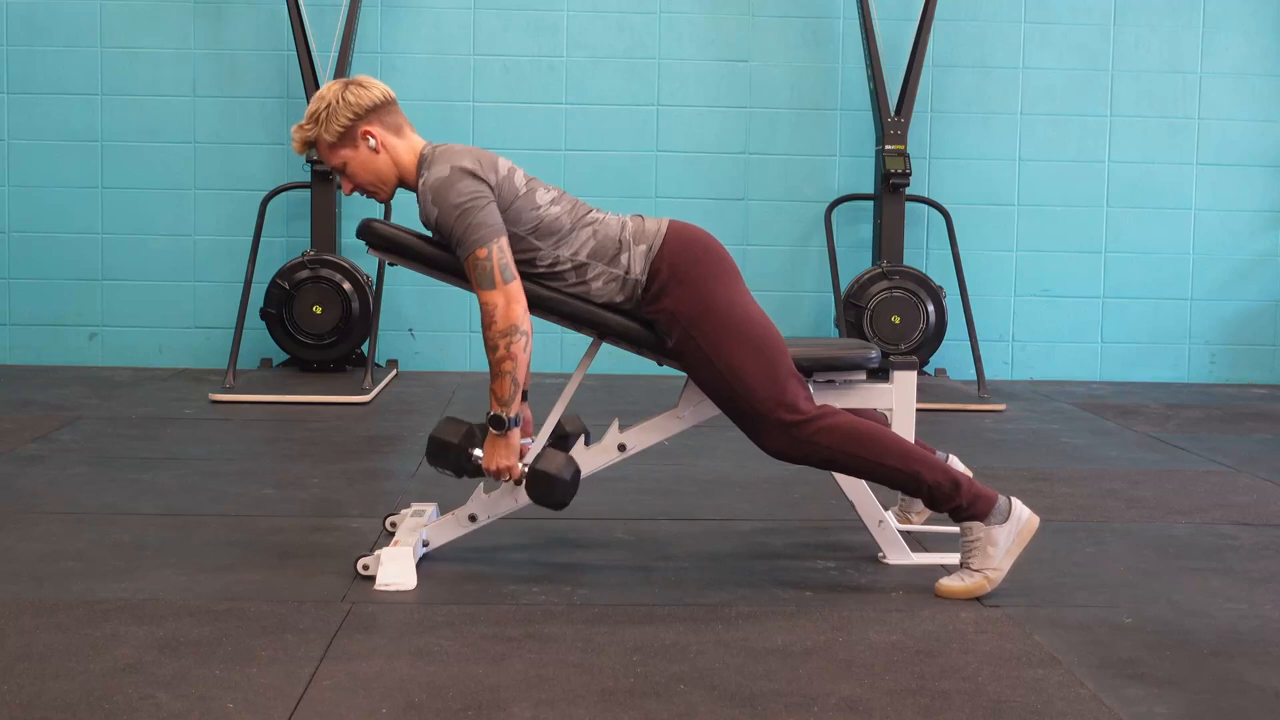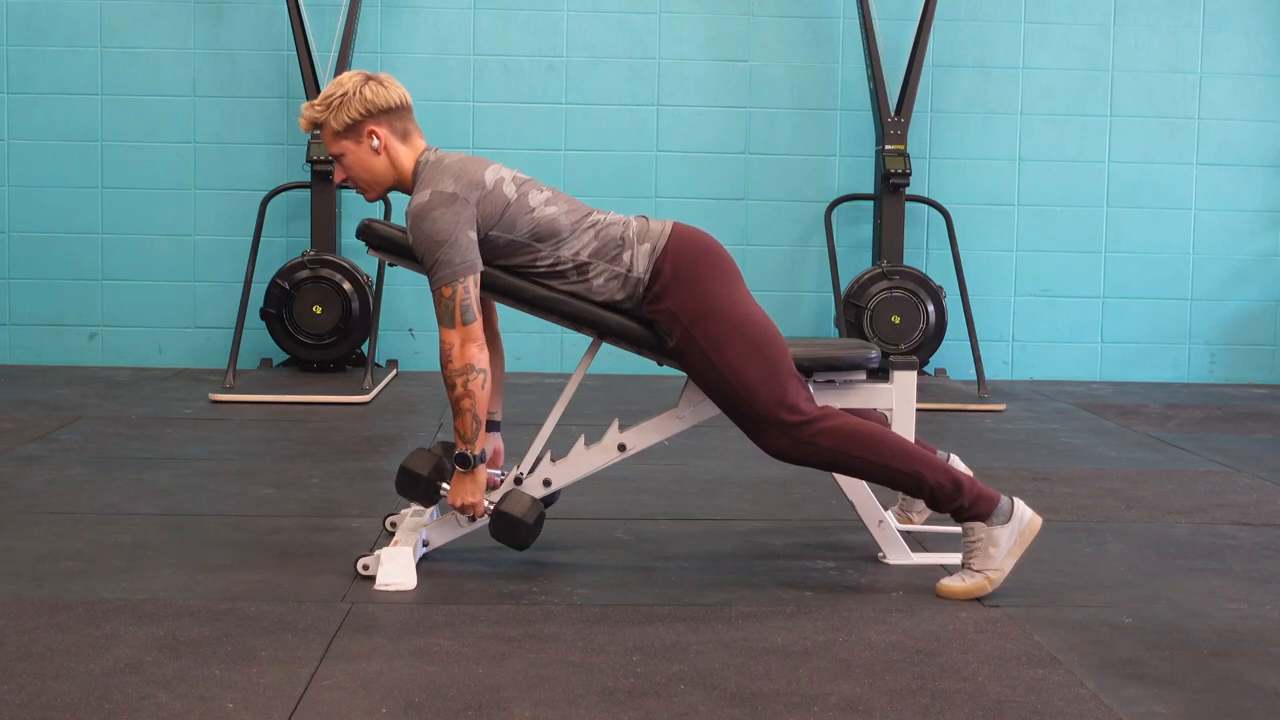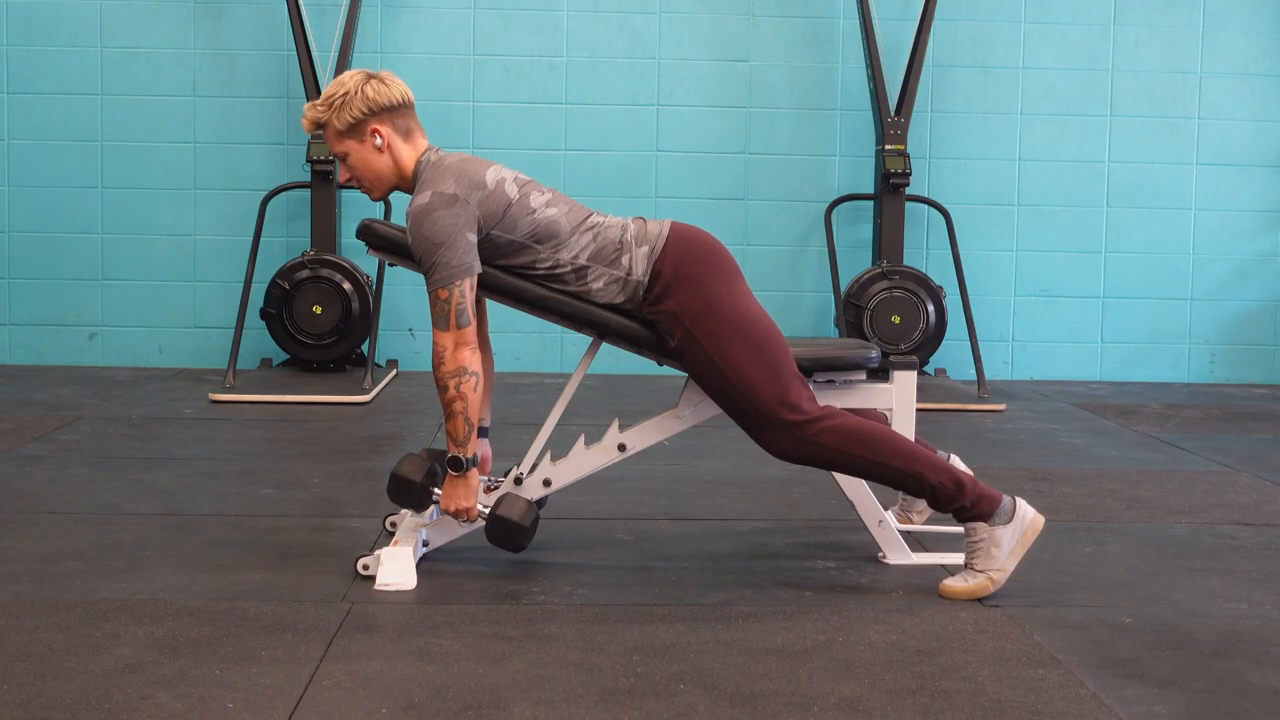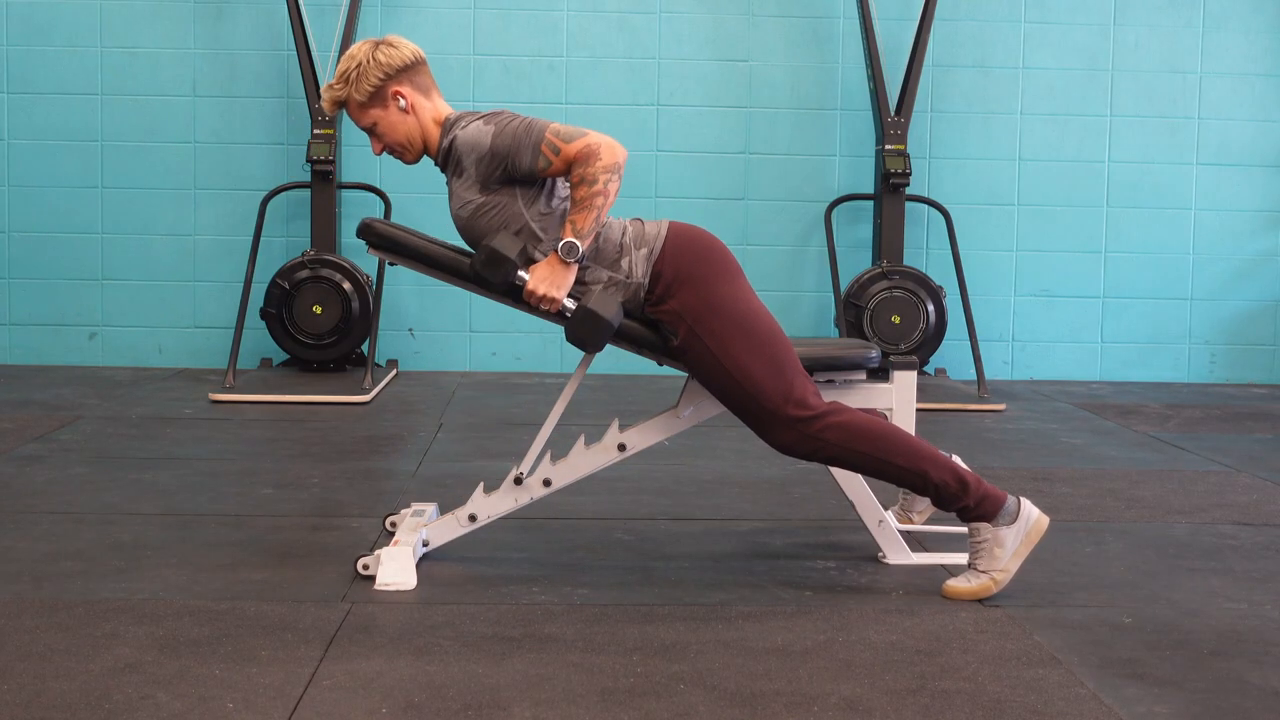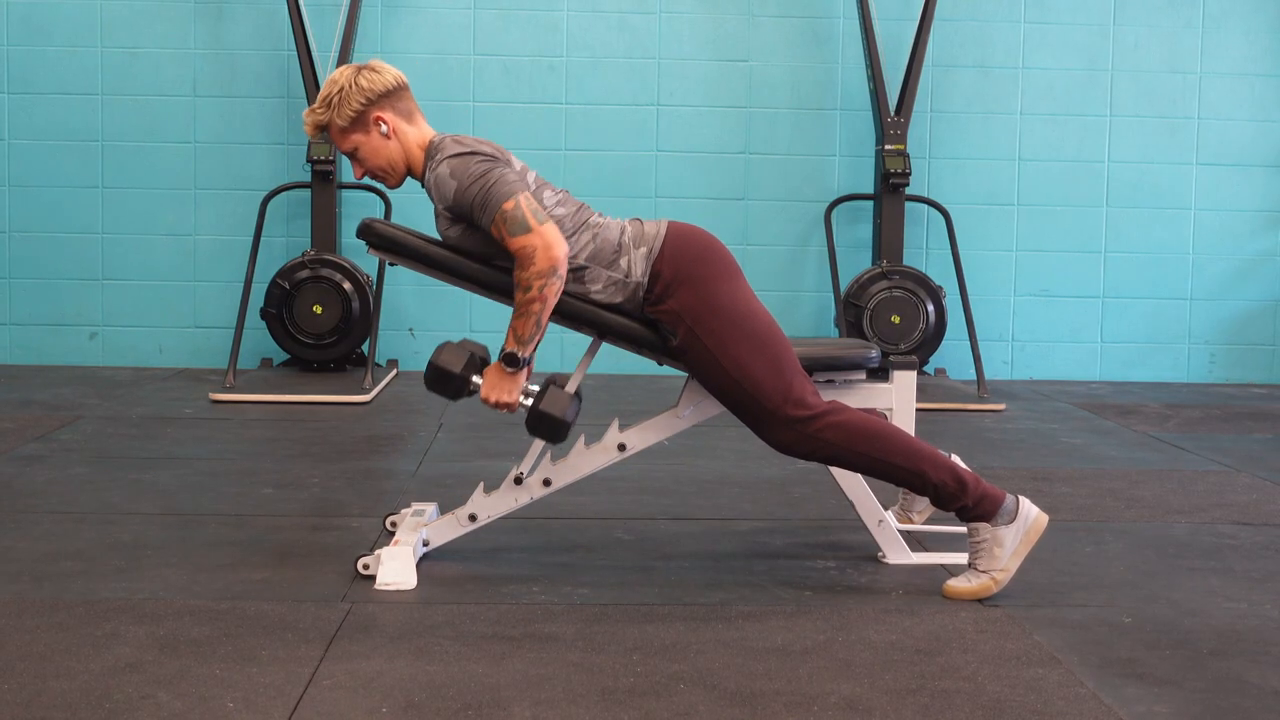
dt=1s
person 1, frame 1
left shoulder: (448, 182)
right shoulder: (446, 178)
left elbow: (507, 313)
right elbow: (506, 298)
left wrist: (501, 428)
right wrist: (518, 401)
left hip: (671, 274)
right hip: (665, 262)
left knee: (787, 421)
right knee: (779, 406)
left ankle: (989, 511)
right ankle: (928, 465)
person 1, frame 2
left shoulder: (433, 206)
right shoulder: (449, 178)
left elbow: (463, 348)
right elbow: (482, 325)
left wrist: (468, 465)
right wrist: (489, 429)
left hip: (675, 275)
right hip: (669, 262)
left knee: (788, 422)
right knee: (781, 410)
left ankle: (991, 511)
right ankle: (927, 463)
person 1, frame 3
left shoulder: (433, 207)
right shoulder: (450, 179)
left elbow: (455, 352)
right elbow: (474, 330)
left wrist: (460, 467)
right wrist: (479, 436)
left hip: (675, 275)
right hip: (670, 262)
left knee: (789, 422)
right knee: (780, 409)
left ankle: (994, 512)
right ankle: (926, 462)
person 1, frame 4
left shoulder: (480, 136)
right shoulder: (463, 156)
left elbow: (603, 153)
left wrist: (563, 260)
left hip: (673, 272)
right hip: (664, 273)
left knee: (796, 416)
right knee: (786, 407)
left ankle: (998, 512)
right ankle: (929, 471)
person 1, frame 5
left shoulder: (454, 167)
right shoulder: (455, 166)
left elbow: (546, 256)
left wrist: (511, 363)
right wrist: (519, 354)
left hip: (674, 274)
right hip: (668, 267)
left knee: (795, 417)
right knee: (785, 410)
left ankle: (997, 511)
right ankle: (928, 472)
